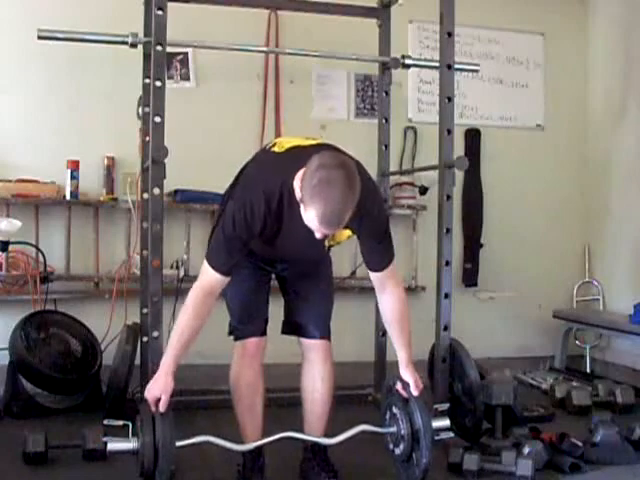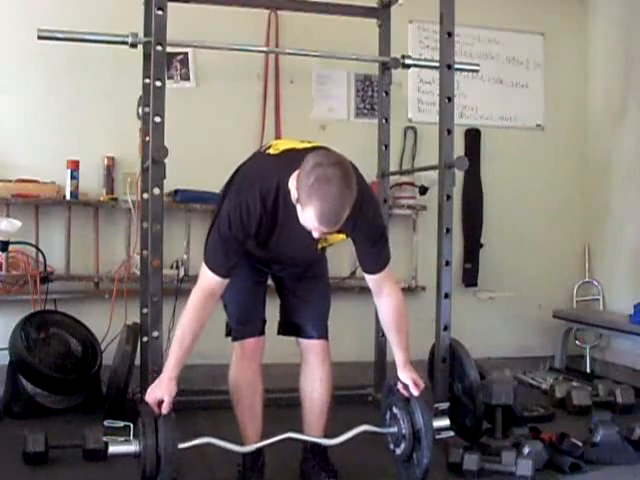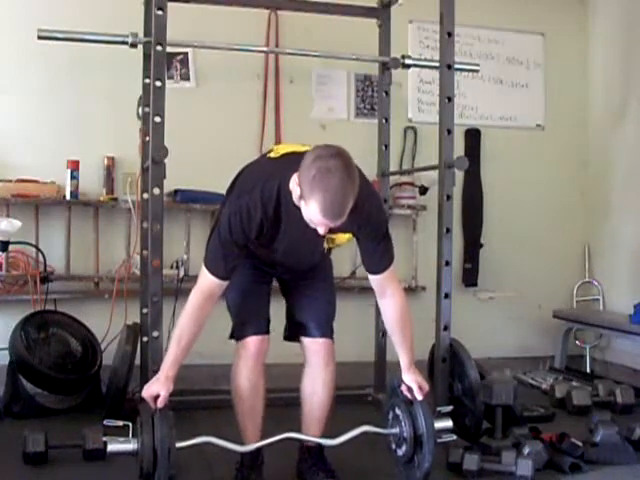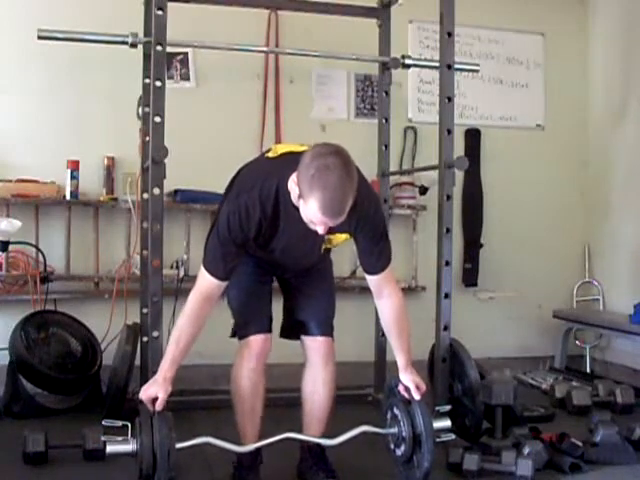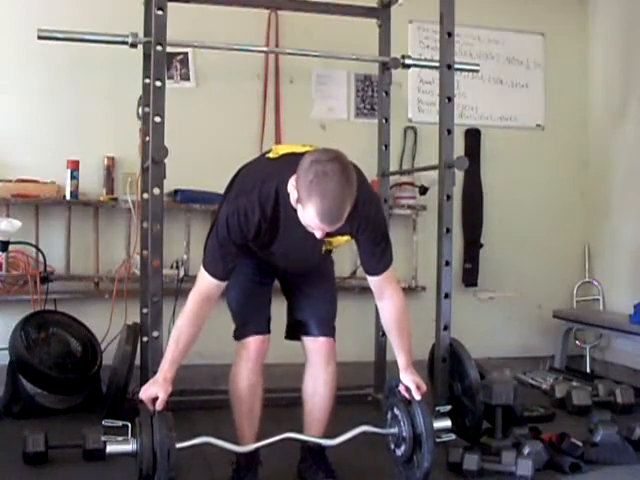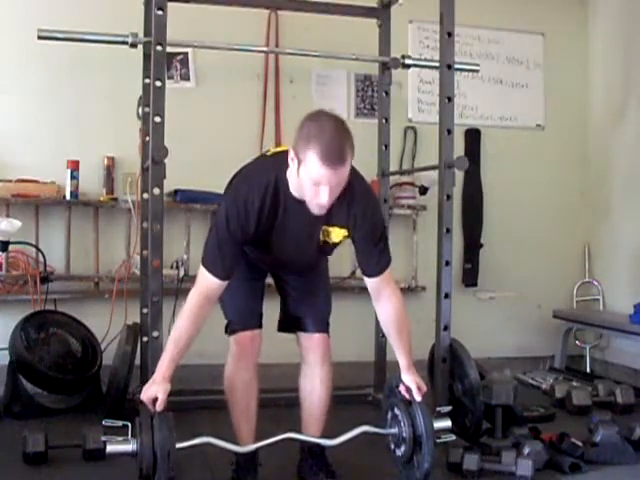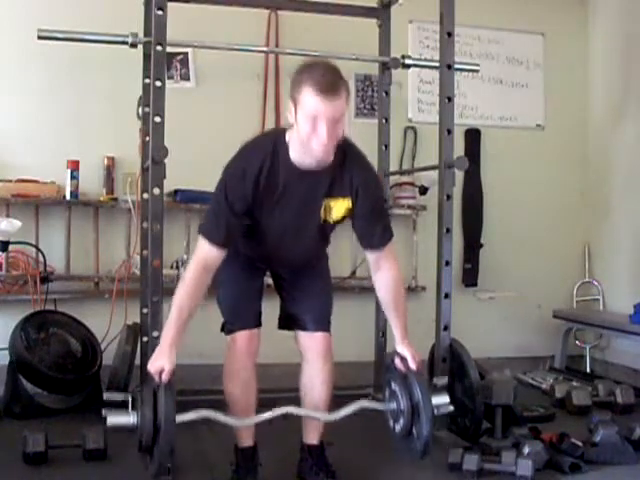
dt=0.5s
person 1, frame 1
left shoulder: (367, 201)
right shoulder: (254, 196)
left elbow: (388, 285)
right elbow: (207, 287)
left wrist: (405, 362)
right wrist: (166, 370)
left hip: (308, 257)
right hip: (250, 249)
left knee: (318, 344)
right knee: (250, 344)
person 1, frame 2
left shoulder: (361, 203)
right shoulder: (249, 195)
left elbow: (383, 288)
right elbow: (207, 290)
left wrist: (402, 363)
right wrist: (169, 375)
left hip: (304, 257)
right hip: (245, 250)
left knee: (316, 345)
right knee: (249, 344)
person 1, frame 3
left shoulder: (365, 203)
right shoulder: (251, 198)
left elbow: (387, 288)
right elbow: (207, 291)
left wrist: (408, 366)
right wrist: (167, 372)
left hip: (309, 260)
right hip: (250, 255)
left knee: (320, 347)
right knee: (253, 344)
person 1, frame 4
left shoulder: (363, 202)
right shoulder: (250, 197)
left elbow: (384, 288)
right elbow: (206, 292)
left wrist: (404, 366)
right wrist: (165, 374)
left hip: (309, 260)
right hip: (250, 254)
left knee: (321, 346)
right knee: (255, 344)
person 1, frame 5
left shoulder: (363, 203)
right shoulder: (250, 198)
left elbow: (386, 289)
right elbow: (205, 292)
left wrist: (406, 366)
right wrist: (165, 374)
left hip: (311, 262)
right hip: (250, 255)
left knee: (322, 347)
right knee: (253, 345)
person 1, frame 6
left shoulder: (359, 200)
right shoulder: (249, 193)
left elbow: (383, 289)
right elbow: (205, 292)
left wrist: (406, 367)
right wrist: (163, 373)
left hip: (305, 260)
right hip: (246, 256)
left knee: (317, 345)
right knee: (245, 343)
person 1, frame 7
left shoulder: (357, 174)
right shoulder: (252, 164)
left elbow: (382, 262)
right elbow: (204, 260)
left wrist: (400, 338)
right wrist: (168, 343)
left hip: (304, 255)
right hip: (243, 251)
left knee: (318, 346)
right knee: (243, 343)
